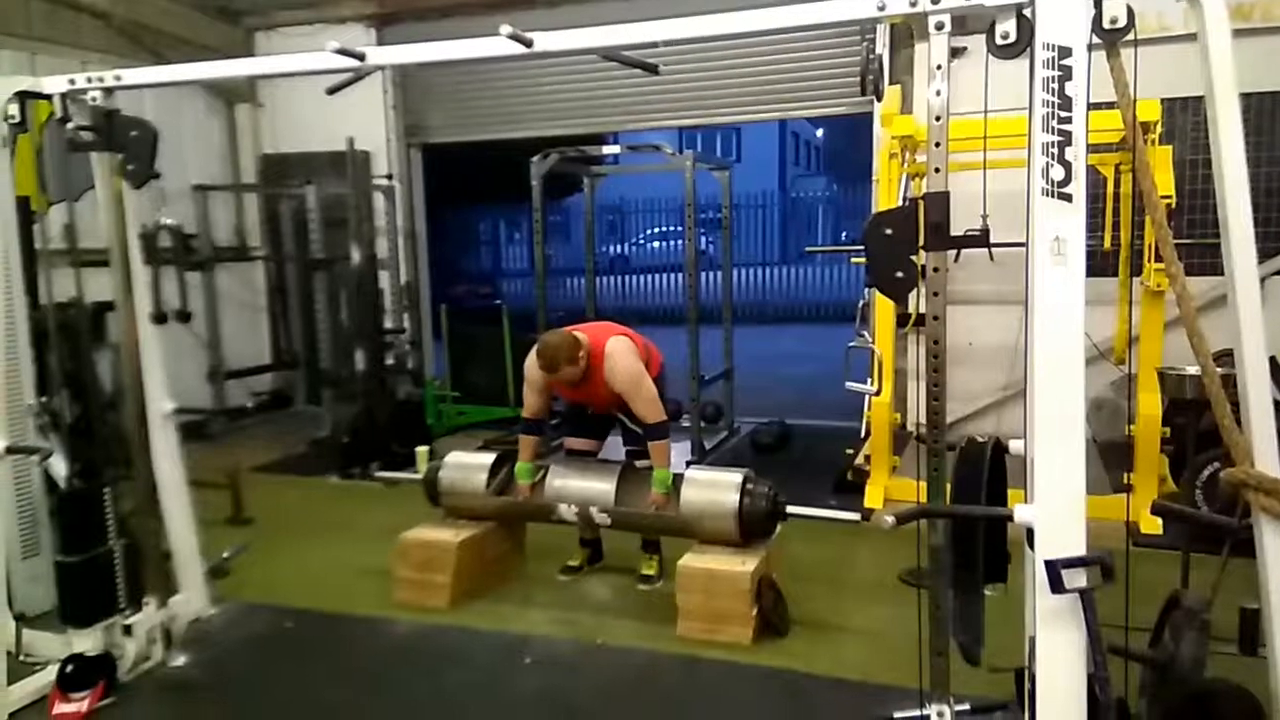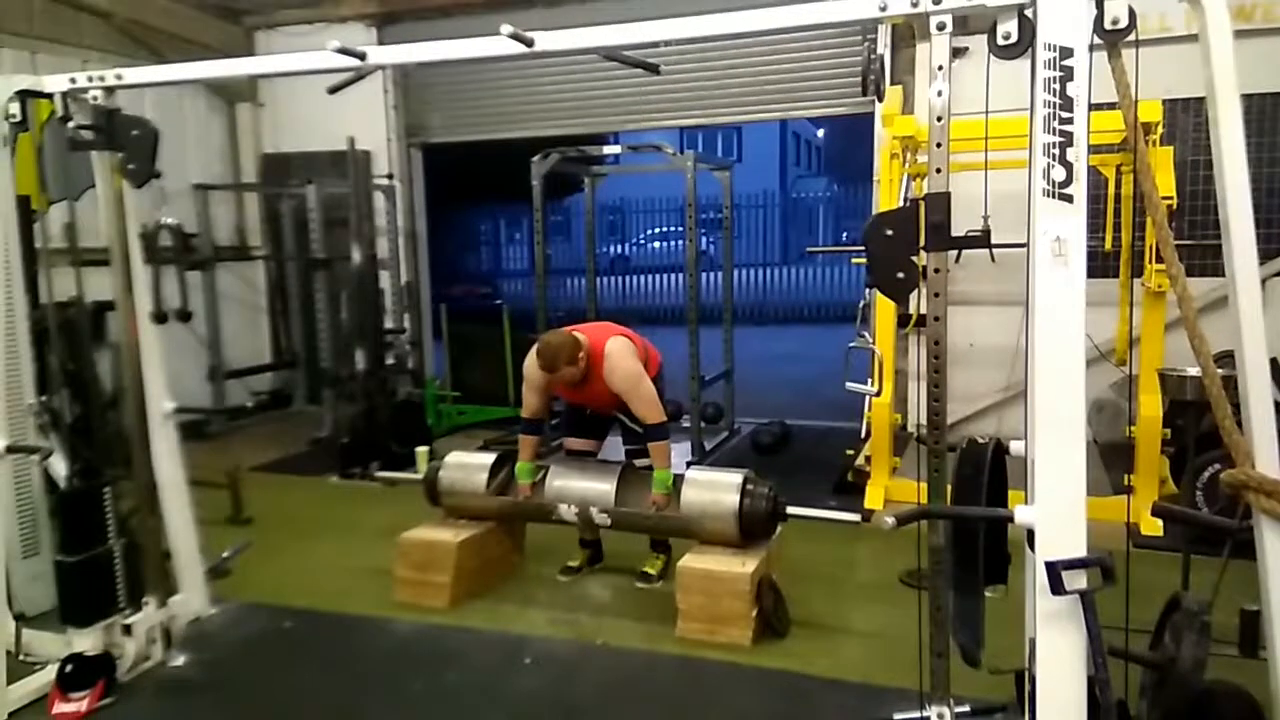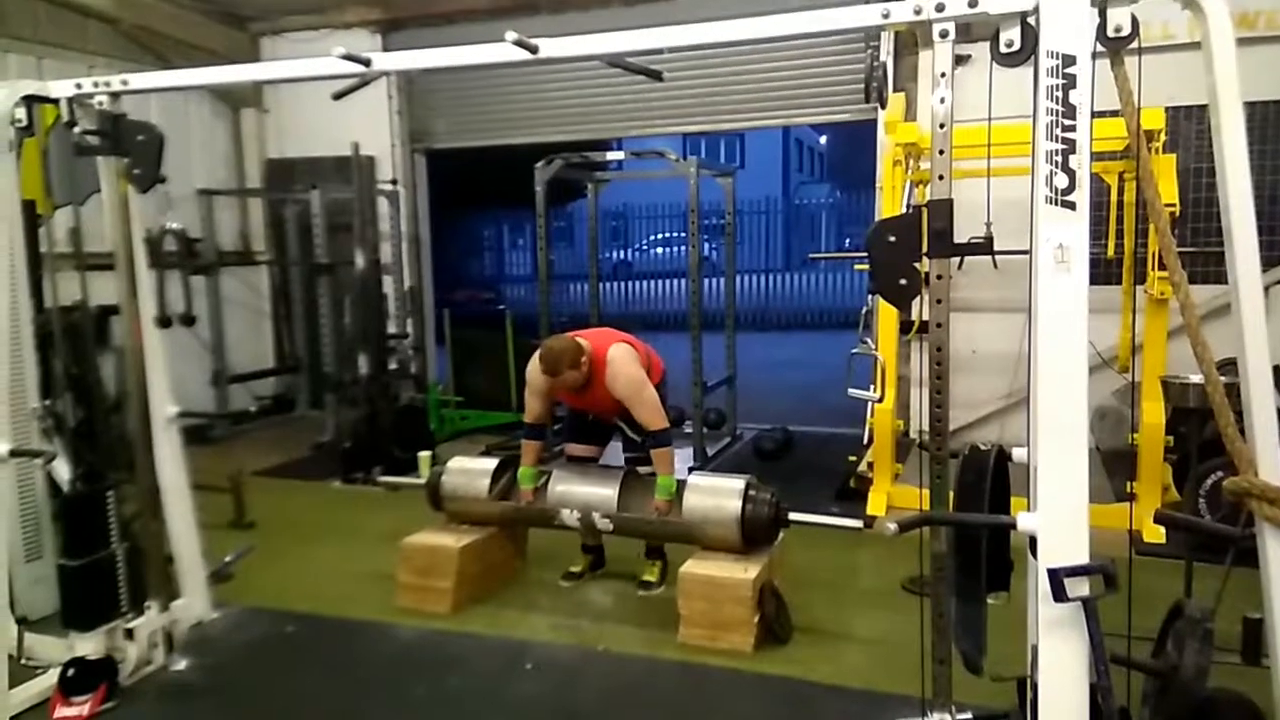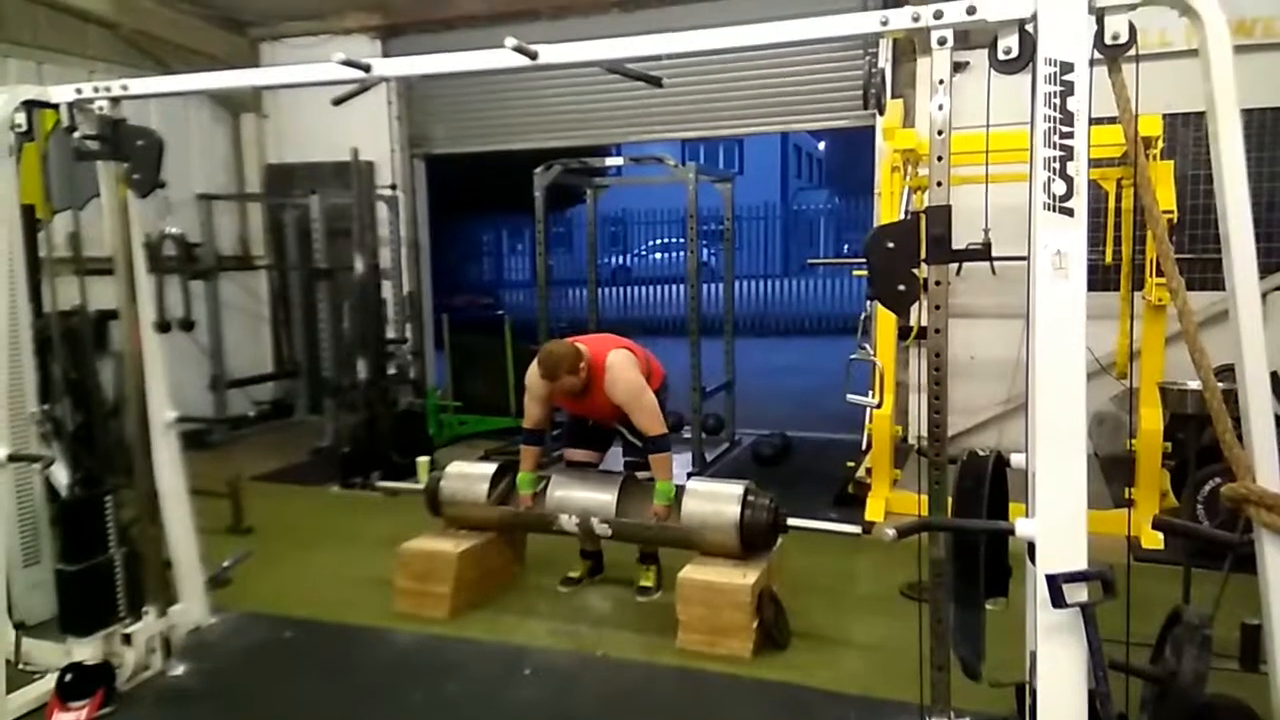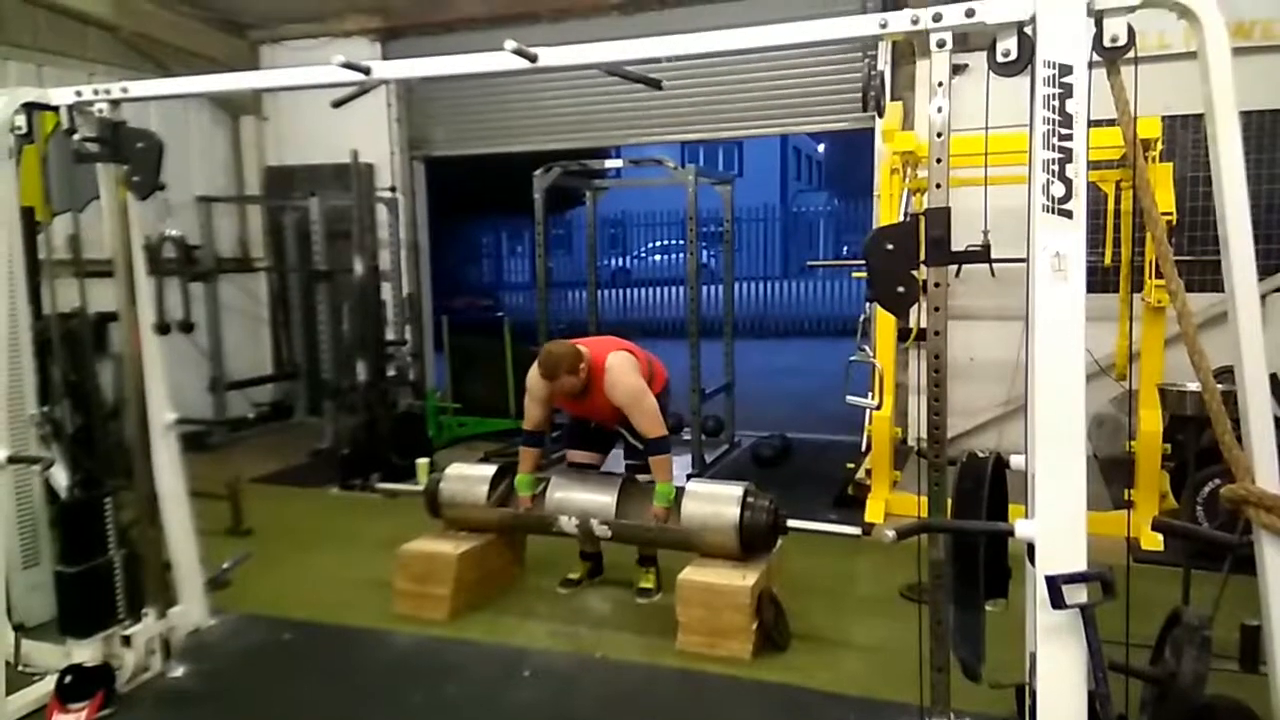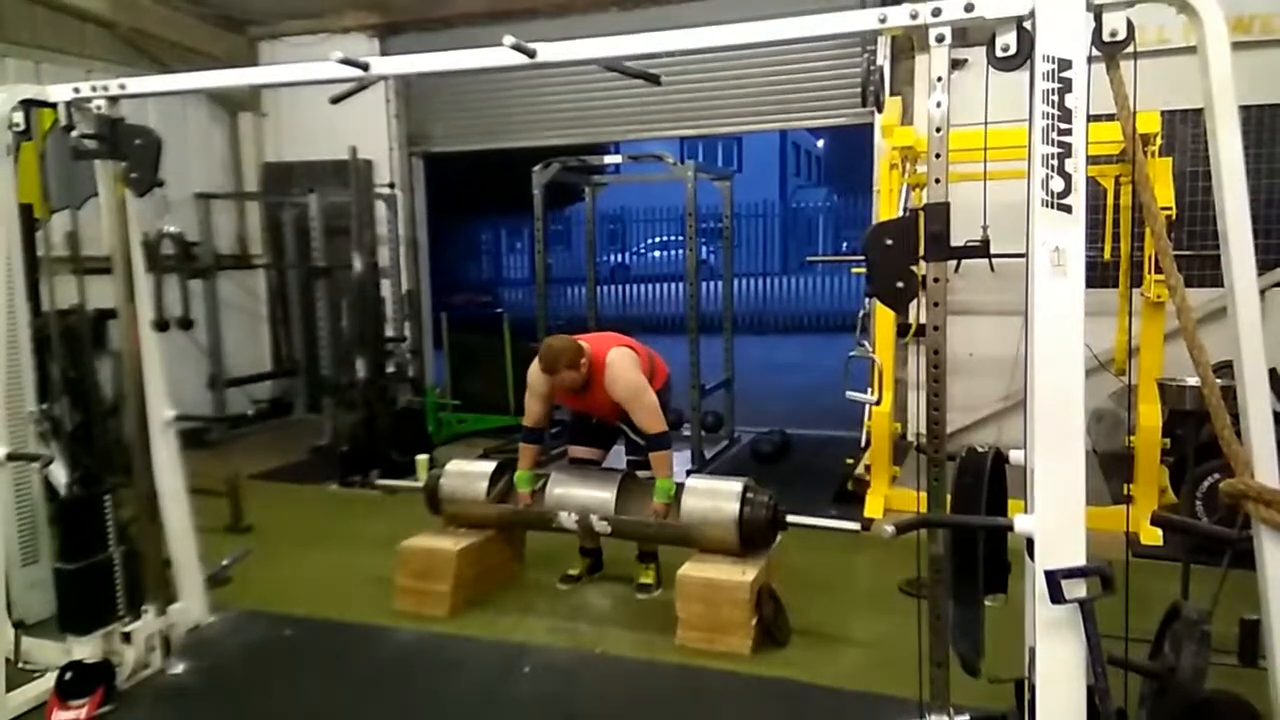
dt=0.1s
person 1, frame 1
left shoulder: (618, 360)
right shoulder: (537, 362)
left elbow: (655, 421)
right elbow: (532, 416)
left wrist: (661, 481)
right wrist: (524, 473)
left hip: (642, 385)
right hip: (587, 398)
left knee: (641, 468)
left ankle: (651, 551)
right ankle: (590, 547)
person 1, frame 2
left shoulder: (617, 360)
right shoulder: (536, 362)
left elbow: (655, 421)
right elbow: (531, 416)
left wrist: (662, 483)
right wrist: (525, 473)
left hip: (640, 384)
right hip: (587, 398)
left knee: (640, 466)
left ankle: (660, 549)
right ankle: (590, 547)
person 1, frame 3
left shoulder: (619, 367)
right shoulder: (539, 367)
left elbow: (657, 428)
right elbow: (534, 422)
left wrist: (665, 488)
right wrist: (527, 478)
left hip: (643, 390)
right hip: (589, 404)
left knee: (642, 474)
left ankle: (656, 557)
right ankle: (592, 553)
person 1, frame 4
left shoulder: (618, 373)
right shoulder: (539, 373)
left elbow: (656, 434)
right elbow: (533, 428)
left wrist: (663, 494)
right wrist: (526, 483)
left hip: (643, 398)
right hip: (589, 408)
left knee: (640, 480)
left ankle: (649, 562)
right ankle: (590, 559)
person 1, frame 5
left shoulder: (618, 375)
right shoulder: (539, 375)
left elbow: (656, 436)
right elbow: (533, 429)
left wrist: (663, 496)
right wrist: (525, 485)
left hip: (645, 397)
right hip: (590, 410)
left knee: (641, 482)
left ankle: (648, 564)
right ankle: (590, 560)
person 1, frame 6
left shoulder: (619, 371)
right shoulder: (541, 371)
left elbow: (656, 432)
right elbow: (533, 425)
left wrist: (663, 492)
right wrist: (524, 481)
left hip: (648, 392)
right hip: (593, 406)
left ankle: (648, 561)
right ankle: (590, 556)
